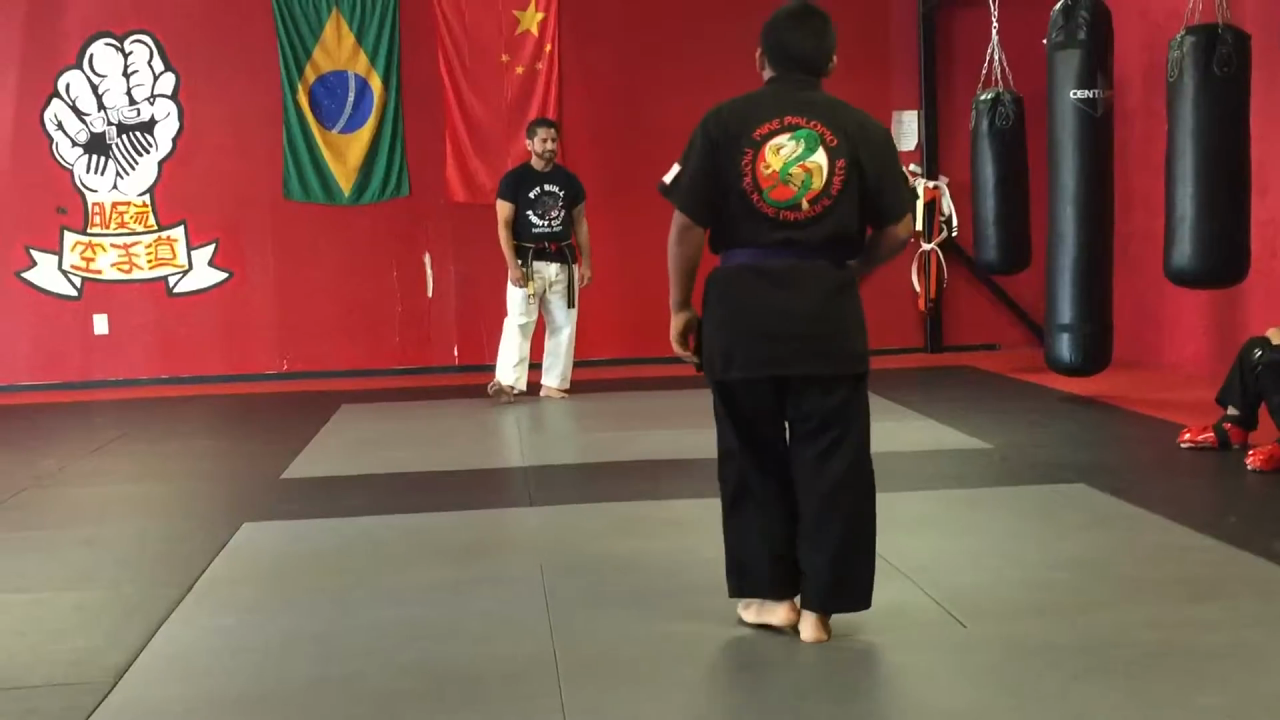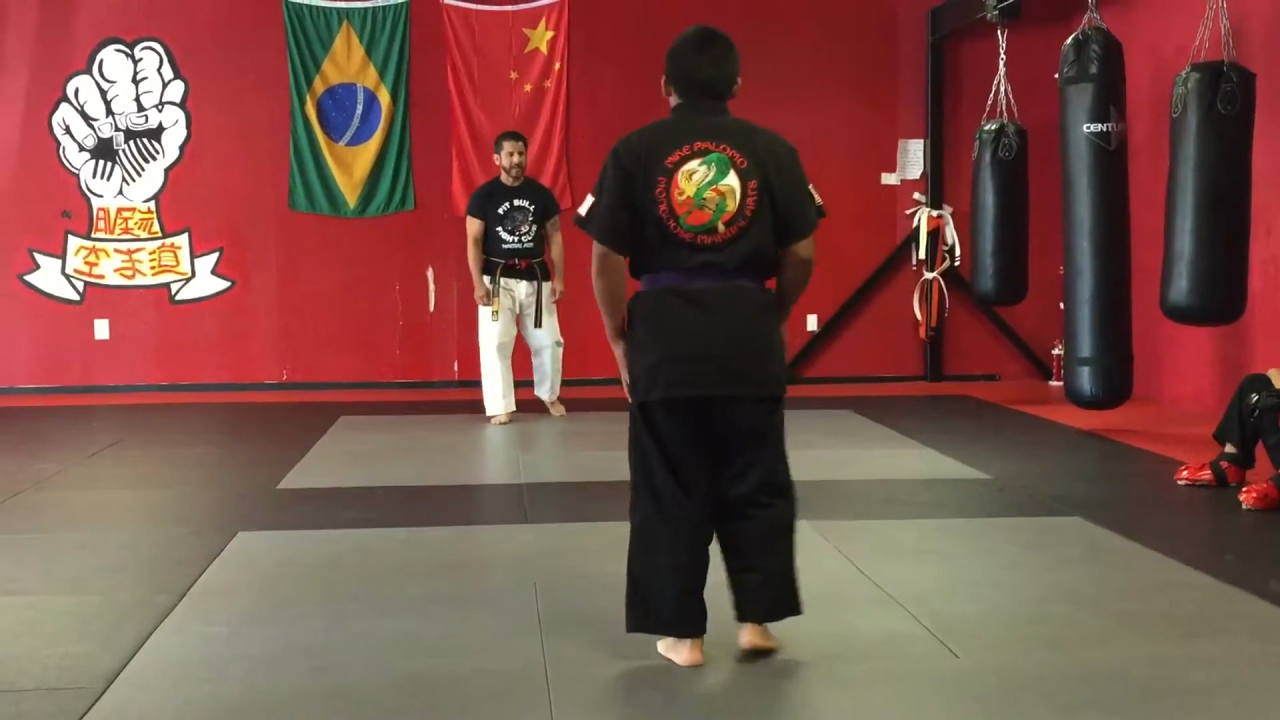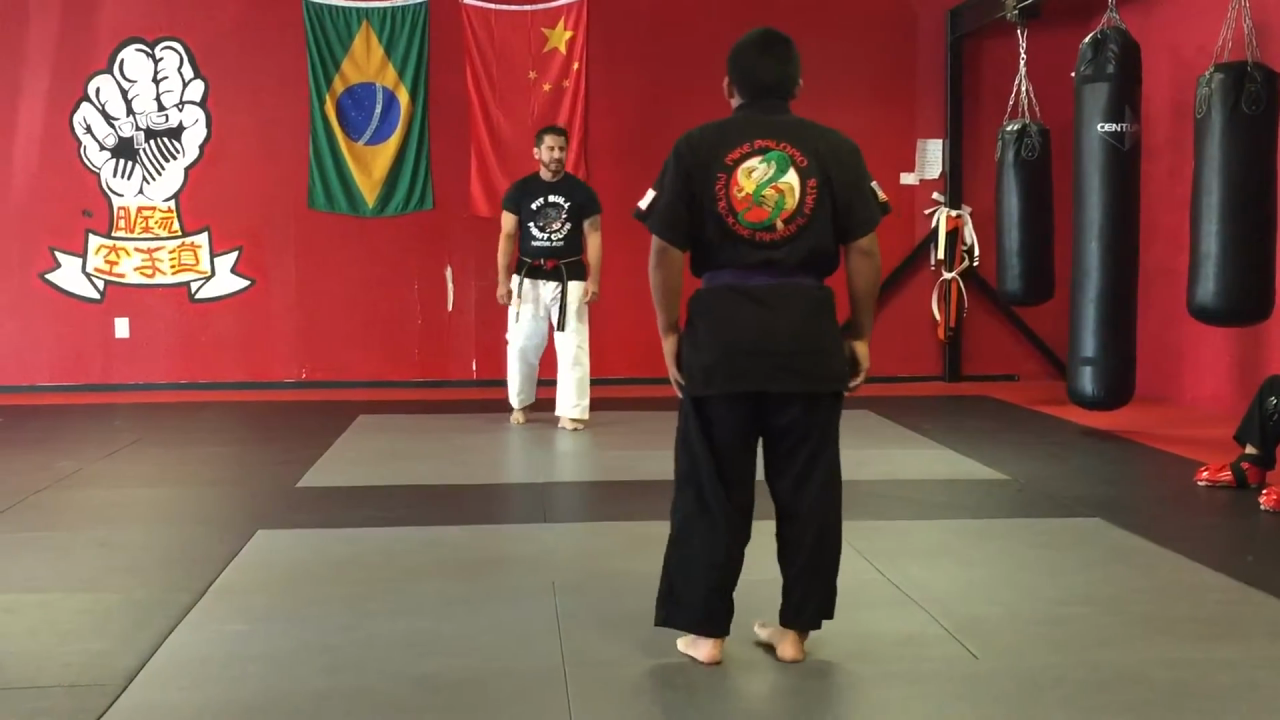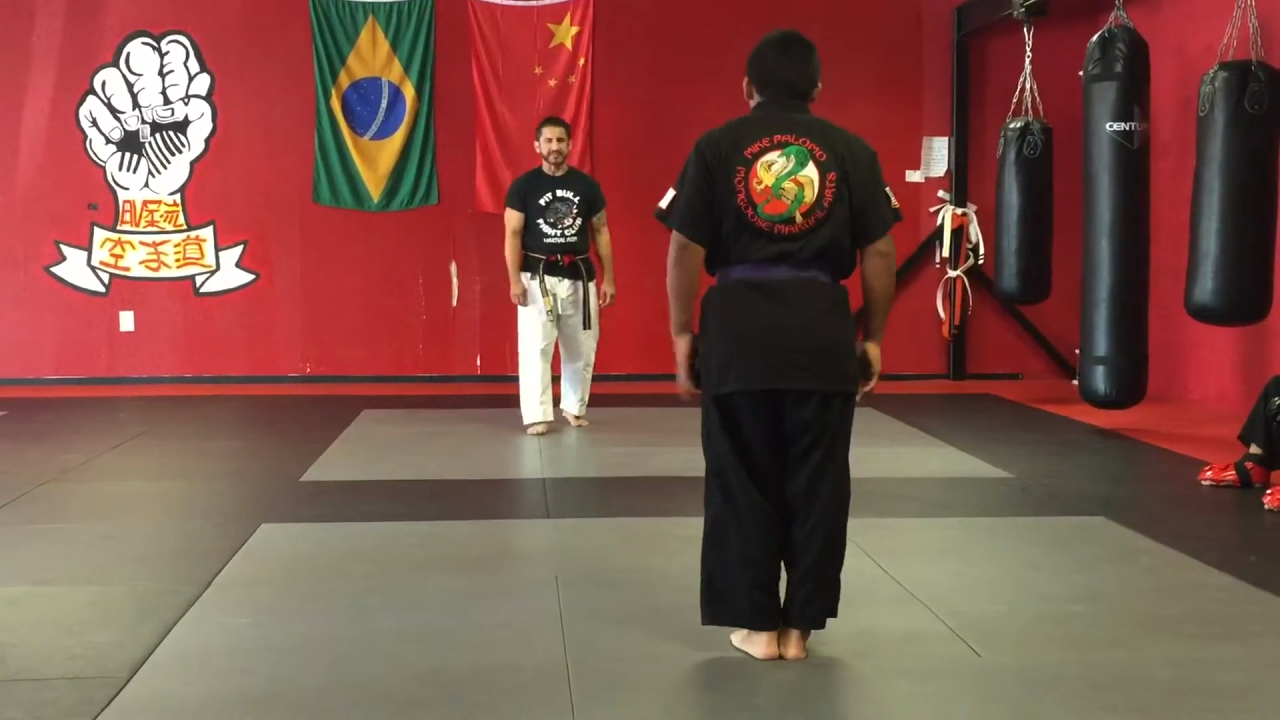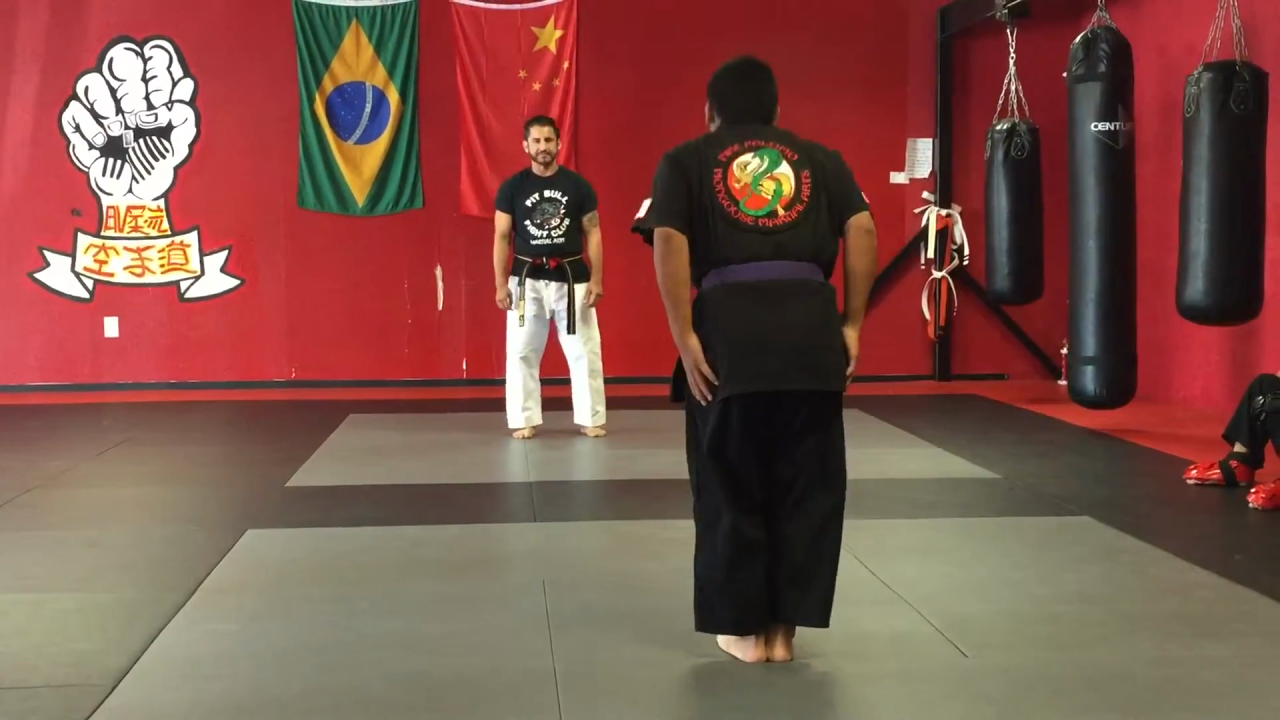
dt=1s
person 1, frame 1
left shoulder: (724, 121)
right shoulder: (862, 129)
left elbow: (686, 225)
right elbow: (896, 232)
left wrist: (681, 307)
left hip: (742, 307)
right hip: (827, 310)
left knee: (752, 463)
right knee: (832, 464)
left ankle: (772, 594)
right ankle: (818, 607)
person 1, frame 2
left shoulder: (635, 150)
right shoulder: (772, 149)
left elbow: (607, 255)
right elbow: (801, 252)
left wrist: (620, 336)
left hip: (664, 332)
right hip: (748, 332)
left knee: (669, 490)
right knee: (756, 483)
left ankle: (681, 631)
right ankle: (756, 619)
person 1, frame 3
left shoulder: (696, 147)
right shoulder: (835, 149)
left elbow: (665, 252)
right elbow: (863, 251)
left wrist: (670, 332)
right wrist: (860, 334)
left hip: (720, 331)
right hip: (807, 332)
left knee: (711, 487)
right knee: (808, 487)
left ankle: (704, 628)
right ankle: (794, 627)
person 1, frame 4
left shoulder: (716, 146)
right shoulder: (852, 150)
left elbow: (684, 249)
right elbow: (879, 252)
left wrist: (682, 332)
right wrist: (873, 336)
left hip: (737, 330)
right hip: (821, 332)
left knee: (740, 484)
right knee: (818, 485)
left ankle: (756, 623)
right ankle: (799, 626)
person 1, frame 5
left shoulder: (685, 160)
right shoulder: (820, 157)
left elbow: (669, 244)
right elbow: (863, 231)
left wrist: (685, 337)
right wrist: (852, 324)
left hip: (727, 329)
right hip: (809, 331)
left knee: (730, 484)
right knee: (809, 484)
left ankle: (743, 627)
right ankle: (783, 625)
person 2, frame 1
left shoulder: (569, 180)
right shoulder: (514, 179)
left elbow: (580, 222)
right elbow: (504, 225)
left wrist: (585, 262)
right wrist: (513, 265)
left hip: (563, 261)
right hip: (528, 261)
left knee: (563, 325)
right knee: (519, 321)
left ankle: (553, 384)
right ankle: (507, 382)
person 2, frame 2
left shoulder: (542, 194)
right shoulder: (484, 195)
left elbow: (554, 237)
right elbow: (474, 241)
left wrist: (558, 278)
right wrist: (478, 283)
left hip: (536, 277)
right hip: (498, 278)
left knee: (548, 342)
right knee: (495, 344)
left ankle: (549, 395)
right ankle: (500, 408)
person 2, frame 3
left shoulder: (582, 191)
right shoulder: (519, 190)
left elbow: (593, 236)
right elbow: (508, 235)
left wrist: (594, 279)
right wrist: (502, 280)
left hip: (570, 277)
right hip: (528, 277)
left knee: (572, 346)
right knee: (522, 345)
left ankle: (570, 413)
right ankle: (520, 404)
person 2, frame 4
left shoulder: (587, 185)
right shoulder: (523, 185)
left elbow: (601, 232)
right elbow: (512, 234)
left wrist: (608, 278)
right wrist: (515, 280)
left hip: (579, 275)
right hip: (537, 275)
left knee: (581, 349)
right knee: (535, 346)
left ankle: (574, 408)
right ankle: (537, 416)
person 2, frame 5
left shoulder: (578, 185)
right shoulder: (512, 187)
left elbow: (593, 233)
right elbow: (502, 237)
left wrist: (596, 279)
right wrist: (500, 283)
left hip: (572, 277)
right hip: (527, 279)
left knee: (585, 350)
right knee: (522, 352)
left ankle: (590, 419)
right ankle: (524, 420)
